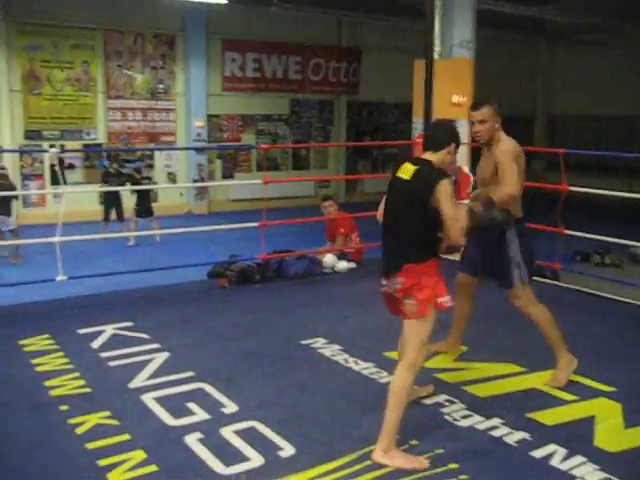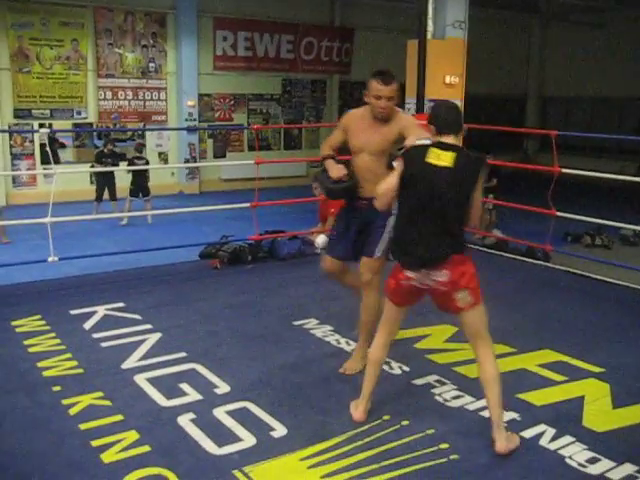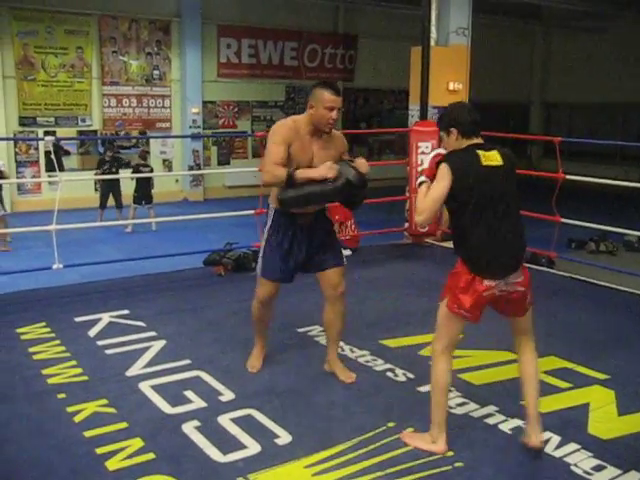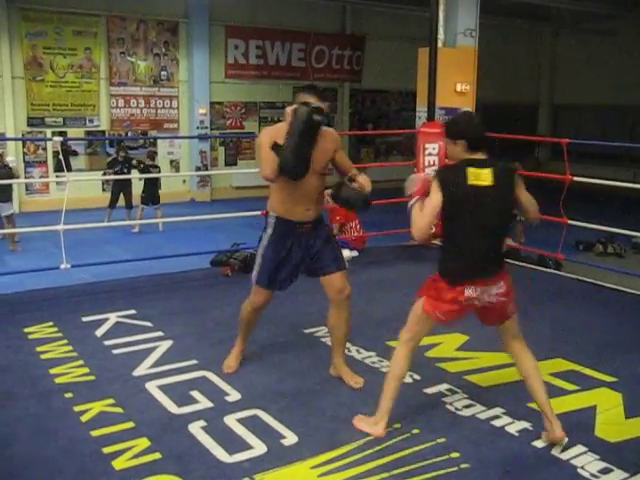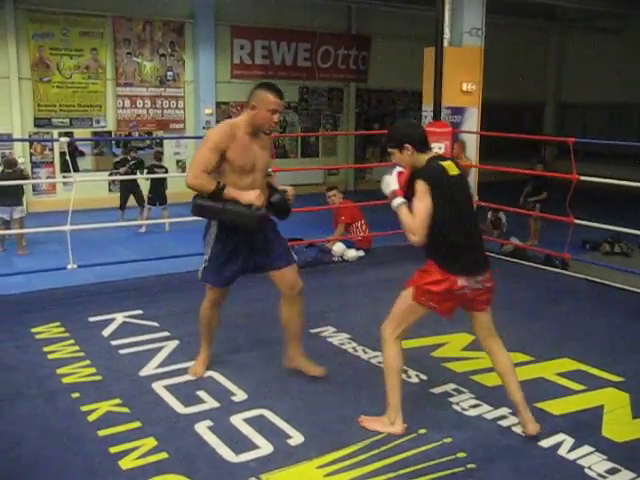
dt=0.7s
person 1, frame 1
left shoulder: (402, 170)
right shoulder: (439, 180)
left elbow: (386, 213)
right elbow: (456, 236)
left hip: (393, 268)
right hip: (418, 271)
left knee: (410, 334)
right knee: (412, 358)
left ankle: (404, 393)
right ankle: (385, 448)
person 1, frame 2
left shoulder: (411, 156)
right shoulder: (474, 165)
left elbow: (381, 203)
right elbow: (474, 222)
left hip: (409, 262)
right hip: (450, 265)
left knee: (385, 332)
right knee: (483, 344)
left ankle: (362, 403)
right ankle: (499, 434)
person 1, frame 3
left shoulder: (453, 163)
right shoulder: (505, 159)
left elbow: (422, 217)
left wrist: (427, 178)
left hip: (474, 273)
right hip: (513, 271)
left knee: (441, 350)
right knee: (525, 344)
left ankle: (436, 437)
right ankle: (534, 428)
person 1, frame 4
left shoulder: (448, 174)
right shoulder: (507, 173)
left elbow: (420, 231)
right elbow: (533, 212)
left wrist: (417, 196)
left hip: (454, 281)
right hip: (494, 281)
left knee: (407, 342)
right knee: (516, 345)
left ankle: (380, 419)
right ankle: (553, 424)
person 1, frame 5
left shoulder: (424, 176)
right shoulder: (453, 167)
left elbow: (417, 235)
left wrist: (396, 197)
left hip: (444, 272)
right hip: (478, 270)
left knee: (390, 333)
right knee: (490, 339)
left ankle: (393, 418)
right ankle: (526, 417)
person 2, frame 1
left shoulder: (505, 149)
right shoulder: (487, 149)
left elbow: (511, 190)
left wrist: (474, 204)
right wrist: (473, 199)
left hip: (505, 232)
right hip: (485, 229)
left knee: (523, 302)
right knee: (462, 285)
left ankle: (564, 358)
right ankle: (453, 341)
person 2, frame 2
left shoulder: (405, 124)
right shoulder: (351, 118)
right elbow: (327, 148)
right wrist: (331, 164)
left hip: (384, 209)
right hip: (354, 205)
left knee: (368, 278)
right knee: (330, 267)
left ankle: (362, 349)
right ankle: (374, 309)
person 2, frame 3
left shoulder: (336, 139)
right shoulder: (284, 129)
left elbow: (343, 174)
right elbow: (268, 175)
left wrist: (358, 168)
right wrist: (312, 173)
left hip: (318, 220)
right hip: (284, 221)
left knee: (336, 290)
right knee: (265, 294)
left ankle: (333, 358)
right ankle: (259, 346)
person 2, frame 4
left shoulder: (329, 138)
right shoulder: (271, 135)
left elbow: (346, 169)
right elbow: (270, 173)
left wrist: (358, 178)
right wrist: (288, 130)
left hip: (316, 228)
right hip: (281, 228)
left knee: (341, 293)
right knee: (259, 299)
left ankle: (338, 363)
right ankle: (239, 347)
person 2, frame 5
left shoulder: (265, 139)
right shoulder: (222, 134)
right elbow: (194, 178)
left wrist: (280, 191)
right wrist: (238, 195)
left hip: (261, 225)
right hip: (226, 226)
left knee: (293, 287)
right knee: (215, 295)
left ankle: (295, 354)
right ankle: (205, 353)
